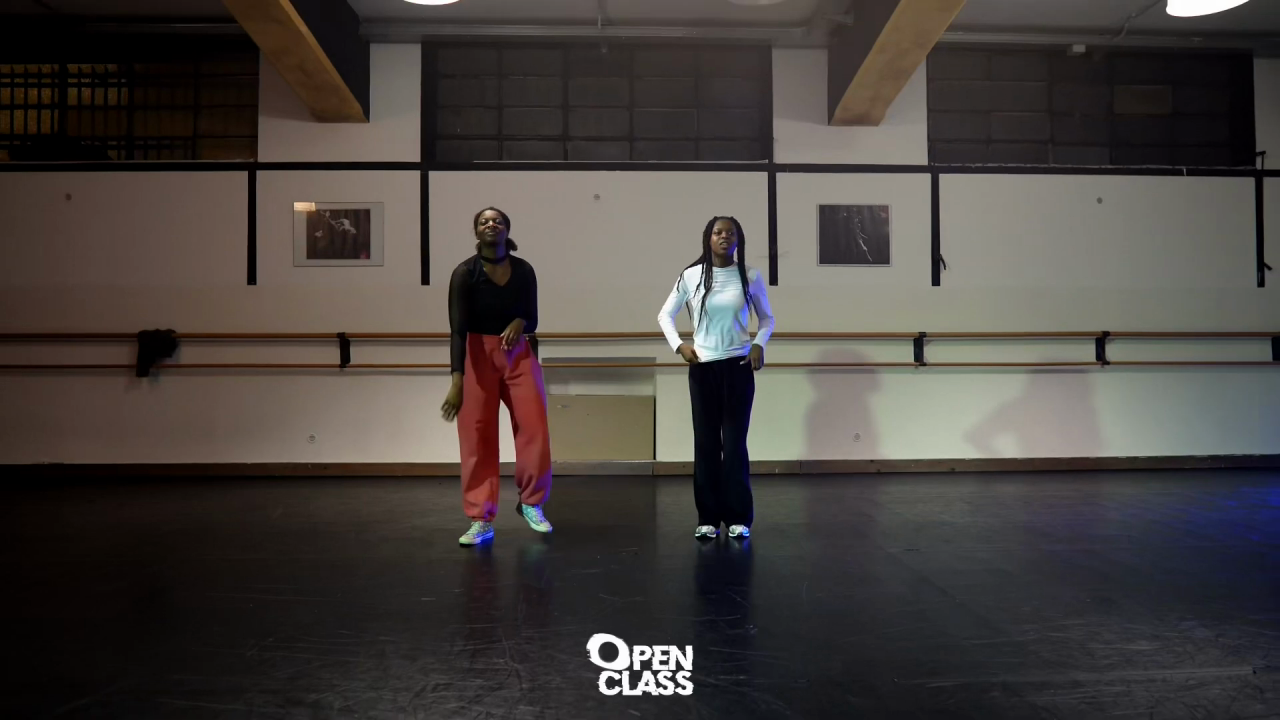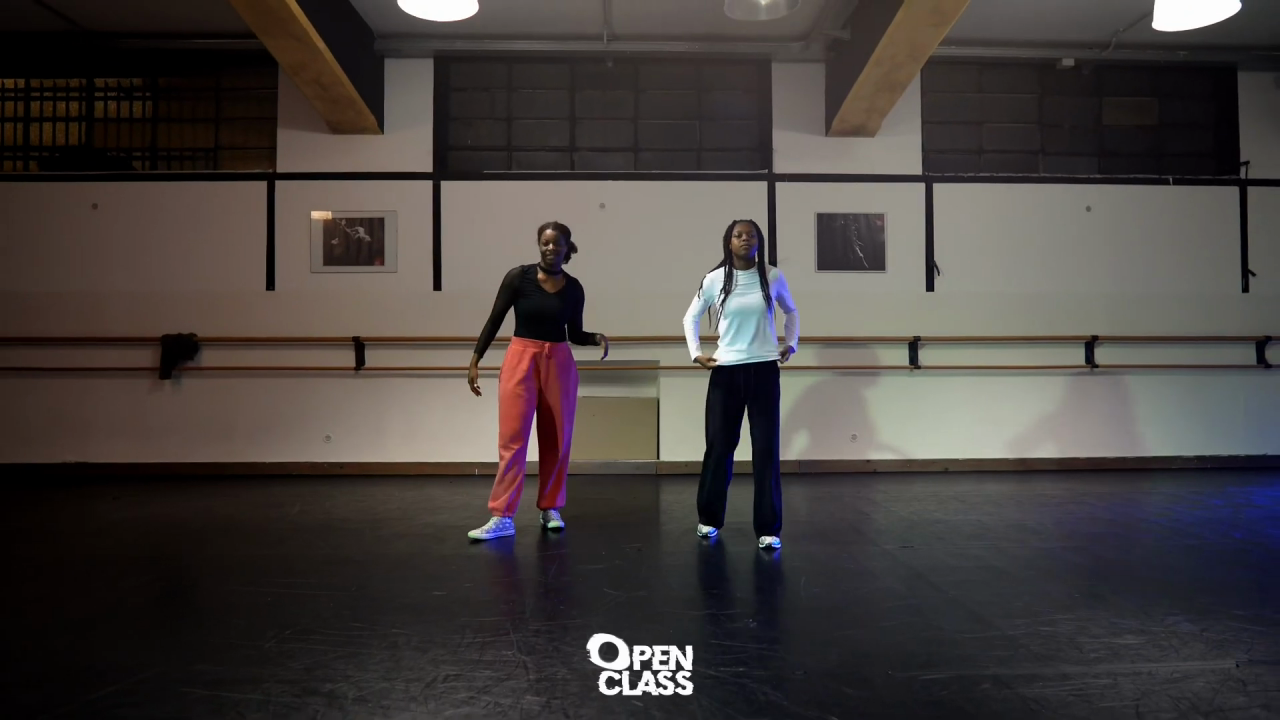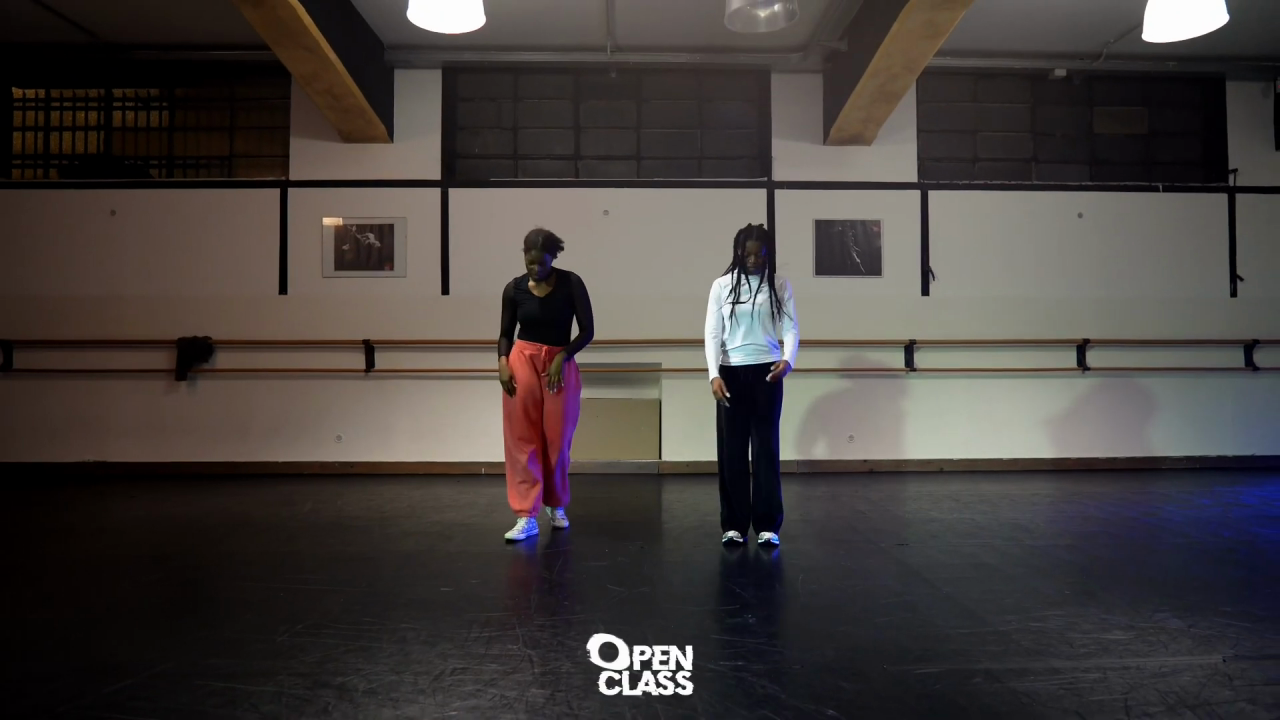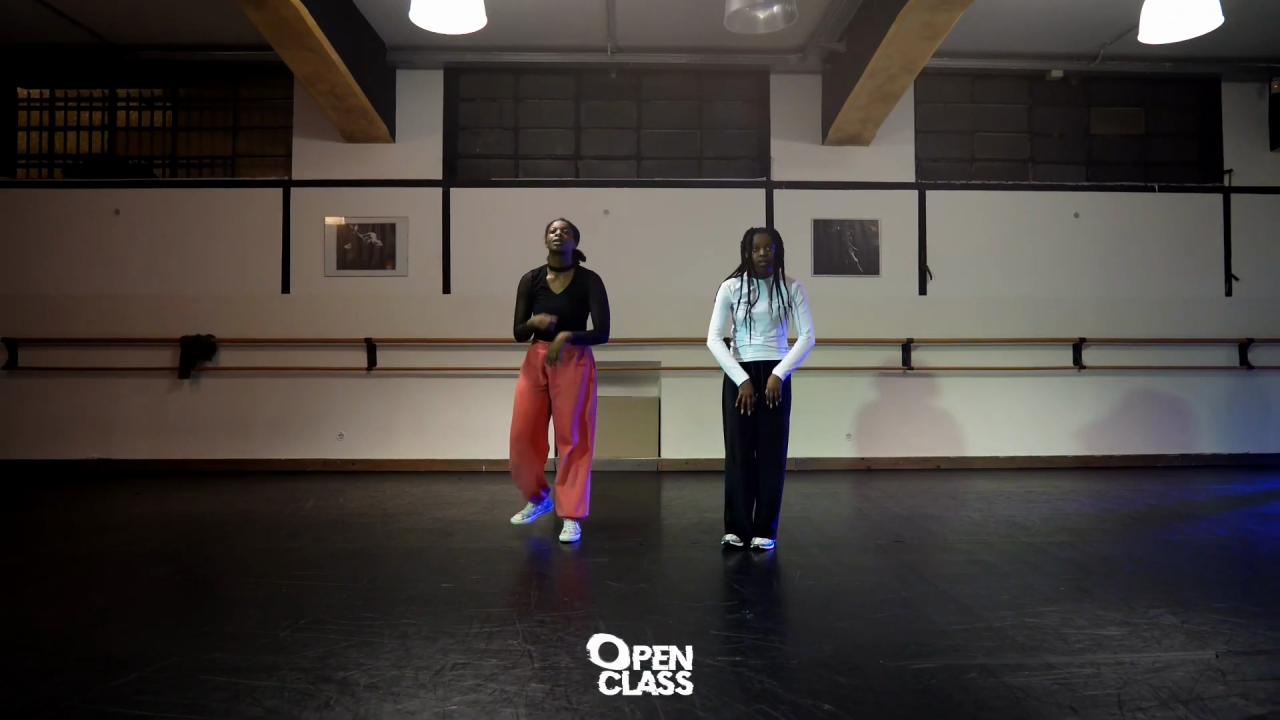
dt=0.7s
person 1, frame 1
left shoulder: (750, 277)
right shoulder: (691, 276)
left elbow: (767, 318)
right elbow: (665, 315)
left wrist: (759, 345)
right wrist: (679, 344)
left hip: (737, 368)
right hip: (703, 368)
left knee: (735, 443)
right knee: (706, 443)
left ankle: (738, 517)
right ankle: (708, 518)
person 1, frame 2
left shoulder: (773, 277)
right shoulder: (714, 280)
left elbow: (790, 312)
right elbow: (692, 318)
left wrist: (790, 344)
right wrist: (696, 353)
left hip: (764, 371)
right hip: (726, 371)
left knee: (766, 448)
right knee: (719, 447)
left ankle: (767, 528)
right ankle: (709, 517)
person 1, frame 3
left shoulder: (780, 286)
right shoulder: (722, 285)
left elbow: (791, 330)
right elbow: (712, 334)
left wrist: (787, 359)
right wrist: (714, 374)
left hip: (767, 374)
right hip: (732, 373)
left knee: (765, 448)
right knee: (731, 450)
left ankle: (768, 525)
right ankle: (734, 524)
person 1, frame 4
left shoulder: (791, 288)
right shoulder: (731, 287)
left elbow: (808, 336)
right elbow: (714, 340)
left wrist: (779, 373)
right wrist: (742, 379)
left hip: (775, 374)
right hip: (740, 373)
left knee: (771, 451)
right knee: (739, 450)
left ankle: (764, 529)
right ankle: (738, 527)
person 2, frame 1
left shoulder: (524, 271)
right shoulder: (464, 273)
left elbow: (532, 320)
right elbow: (458, 329)
left wrist: (519, 324)
right wrist: (457, 382)
left hip: (518, 355)
right hip: (478, 357)
left knee: (535, 429)
right knee: (477, 441)
left ankle: (531, 503)
right ankle: (481, 520)
person 2, frame 2
left shoulder: (574, 288)
right shoulder: (517, 277)
right elbow: (495, 320)
left wrist: (595, 336)
right wrist: (475, 359)
left hip: (560, 363)
right hip: (520, 360)
left knee: (557, 439)
right knee: (512, 437)
left ankle: (550, 508)
right ankle: (501, 517)
person 2, frame 3
left shoulder: (571, 283)
right shoulder: (514, 288)
left elbow: (587, 331)
right elbow: (506, 333)
left wrist: (562, 356)
right wrist: (503, 361)
left hip: (559, 366)
right hip: (522, 363)
left knee: (558, 441)
right knee: (523, 441)
left ankle: (556, 505)
right ankle: (526, 517)
person 2, frame 4
left shoulder: (590, 281)
right shoulder: (531, 280)
left elbow: (602, 333)
right elbow: (518, 332)
left wrist: (570, 336)
right wrist: (534, 322)
left hip: (574, 362)
right hip: (537, 359)
left knee: (572, 439)
right knee: (523, 435)
left ankle: (571, 516)
right ankle: (538, 497)
